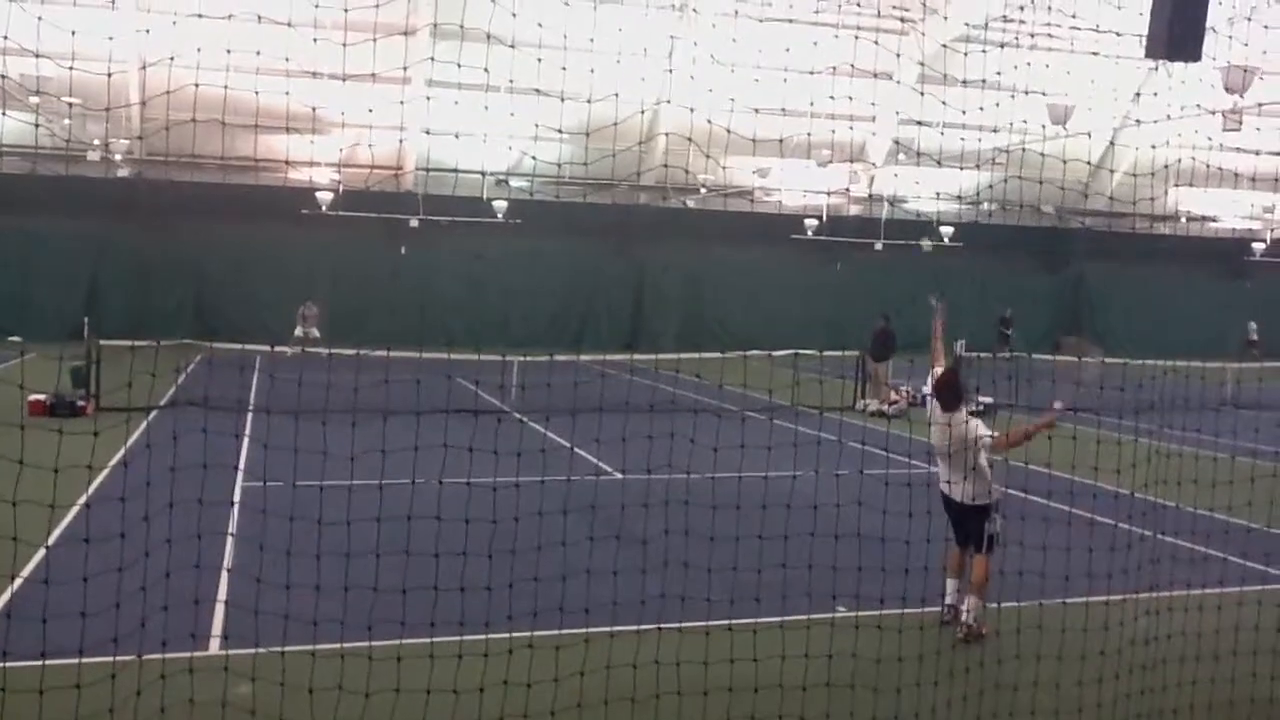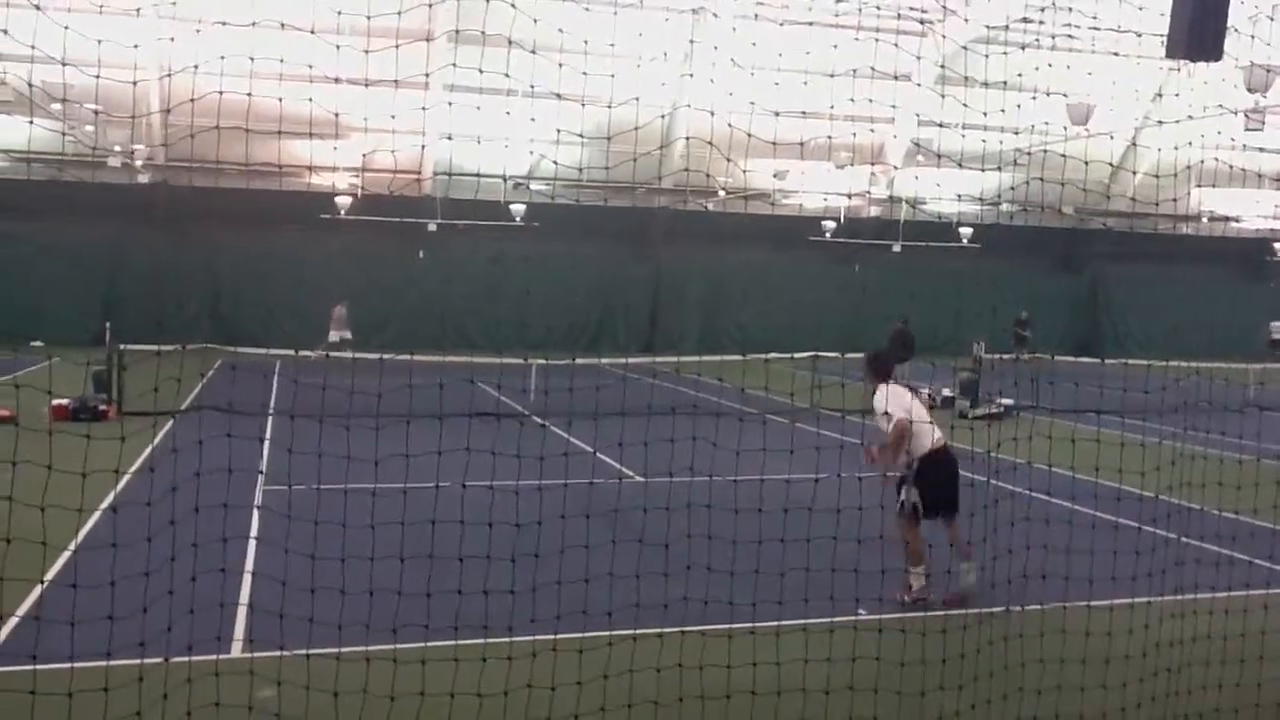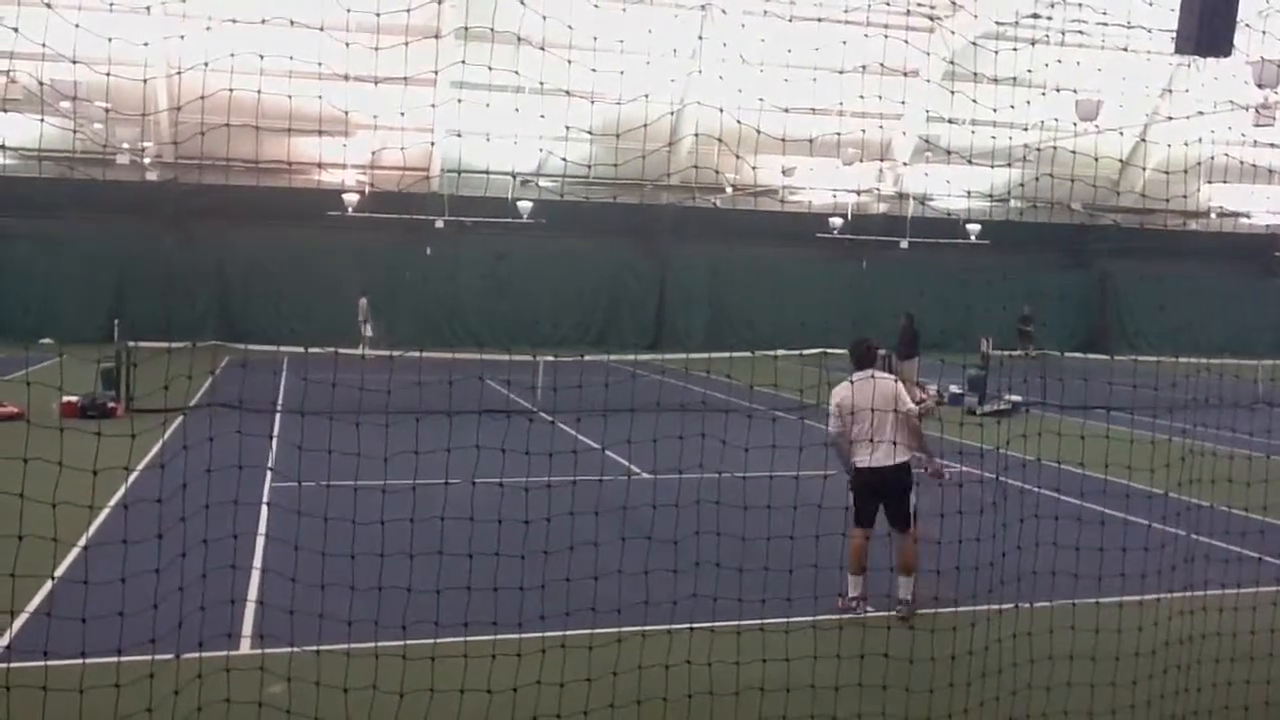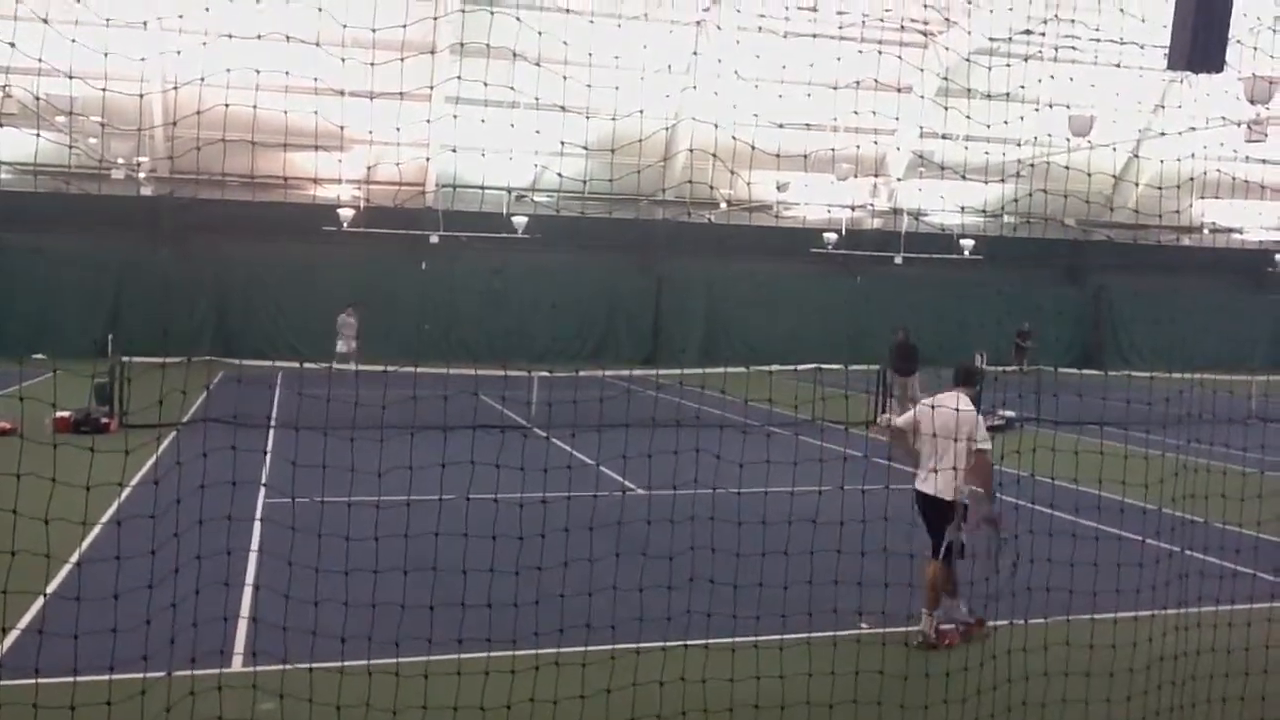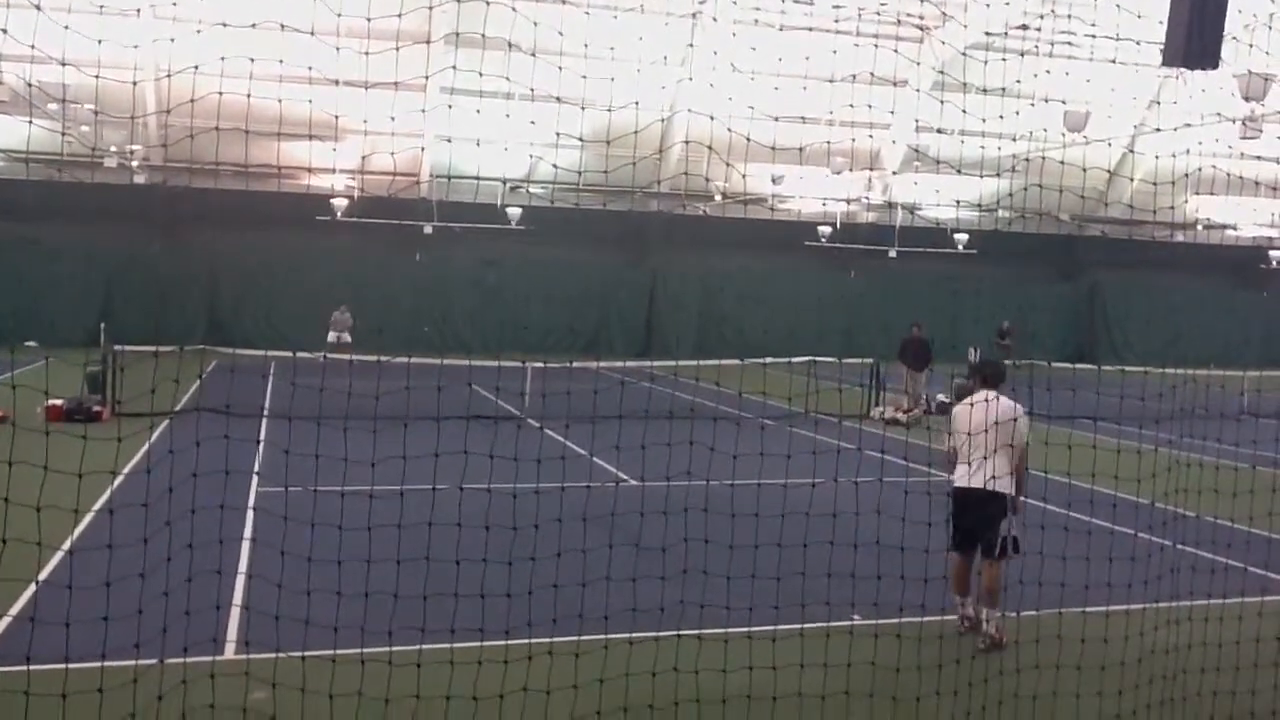
dt=1s
person 1, frame 1
left shoulder: (934, 403)
right shoulder: (967, 427)
left elbow: (938, 359)
right elbow: (1001, 444)
left wrist: (938, 322)
right wrist: (1040, 425)
left hip: (949, 491)
right hip: (978, 498)
left knee: (960, 545)
right knee: (980, 554)
left ankle: (950, 604)
right ankle: (969, 620)
person 1, frame 2
left shoulder: (882, 397)
right shoulder: (900, 391)
left elbow: (902, 424)
left wrist: (892, 456)
right wrist: (882, 452)
left hip: (925, 461)
right hip: (945, 455)
left knee: (909, 525)
right knee: (950, 519)
left ankle: (918, 588)
right ankle: (967, 577)
person 1, frame 3
left shoulder: (840, 392)
right shoulder: (893, 384)
left elbow: (837, 439)
right elbow: (913, 424)
left wrist: (850, 467)
right wrist: (930, 457)
left hip: (864, 469)
right hip: (897, 467)
left knee: (860, 532)
right knee: (906, 534)
left ankle: (854, 597)
right ankle: (905, 599)
person 1, frame 4
left shoulder: (926, 405)
right shoulder: (971, 414)
left elbow: (894, 429)
right elbow: (982, 464)
right wrist: (989, 502)
left hip: (924, 490)
right hip: (951, 495)
left knee: (942, 557)
right knee: (941, 561)
left ankle: (963, 617)
right ankle: (927, 630)
person 1, frame 5
left shoulder: (959, 409)
right shoulder: (1013, 410)
right elbow: (1020, 459)
right wrist: (1018, 495)
left hip: (962, 489)
right hip: (996, 492)
left knee: (961, 554)
right knee: (992, 561)
left ankle: (966, 614)
right ankle: (990, 629)
